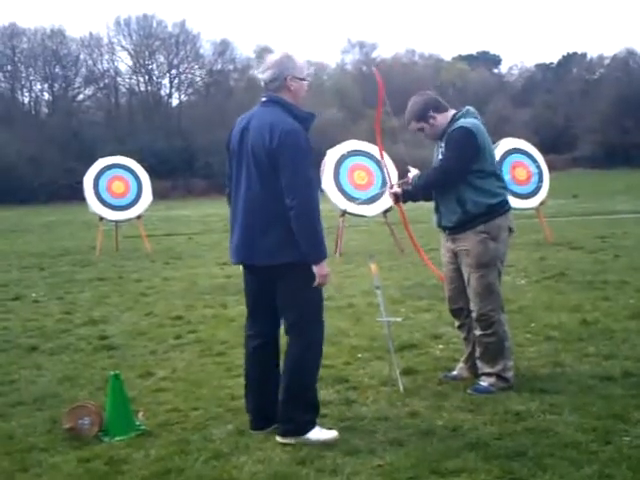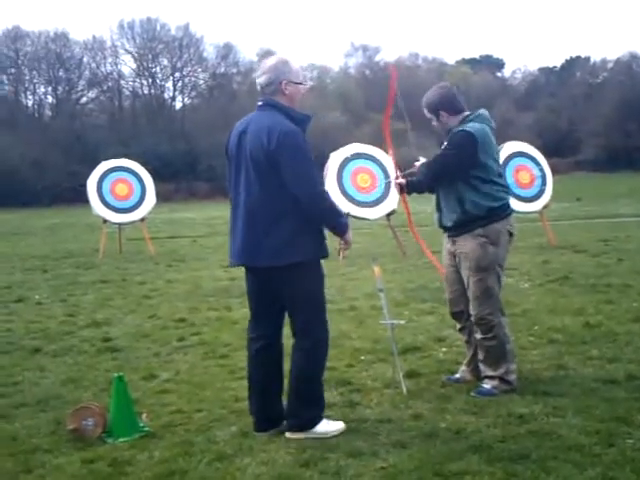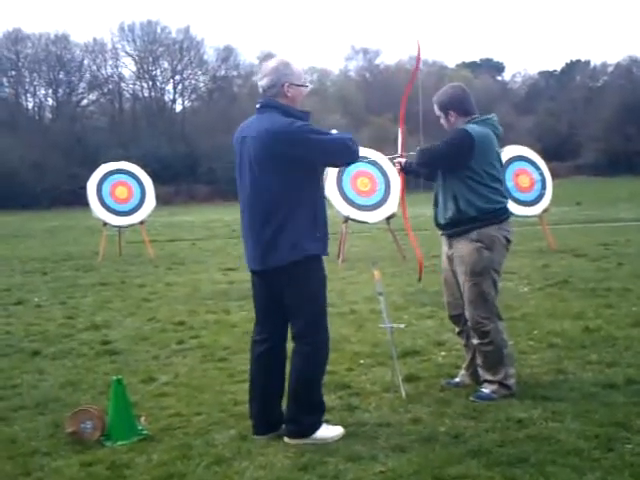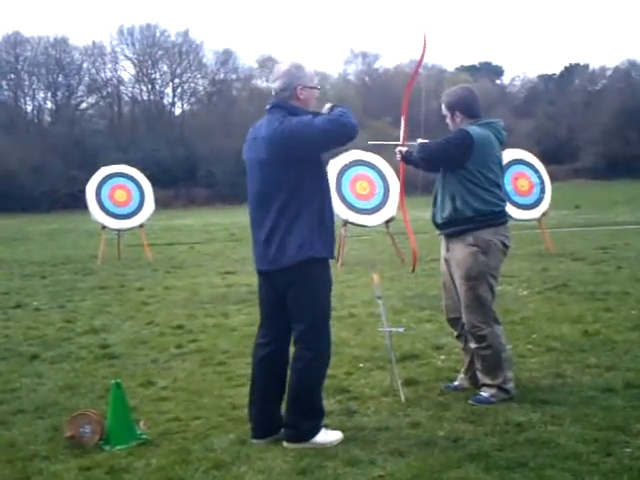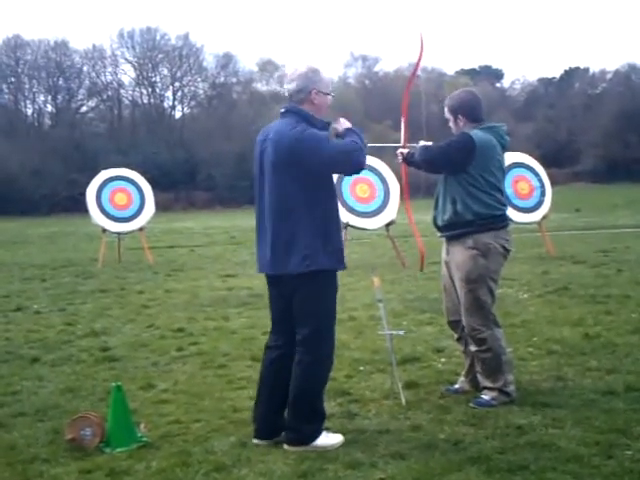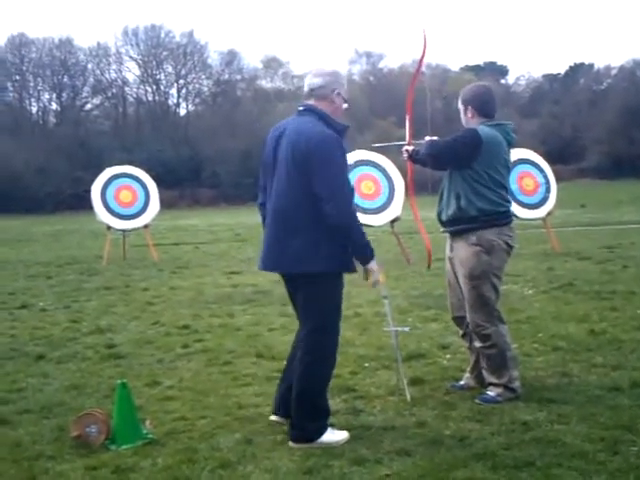
dt=0.3s
person 1, frame 1
left shoulder: (242, 125)
right shoulder: (288, 129)
left elbow: (234, 185)
right elbow: (301, 200)
right wrist: (317, 255)
left hip: (252, 247)
right hip: (287, 250)
left knee: (260, 331)
right knee: (305, 333)
left ankle: (262, 414)
right ankle: (296, 424)
person 1, frame 2
left shoulder: (240, 129)
right shoulder: (285, 132)
right elbow: (310, 193)
right wrist: (341, 226)
left hip: (253, 249)
right hip: (292, 251)
left knee: (263, 333)
right knee: (311, 334)
left ankle: (266, 416)
right ankle: (303, 419)
person 1, frame 3
left shoulder: (246, 131)
right shoulder: (286, 130)
right elbow: (347, 151)
right wrist: (335, 137)
left hip: (262, 251)
right hip: (295, 251)
left knee: (267, 336)
right knee: (310, 338)
left ankle: (265, 419)
right ankle: (302, 425)
person 1, frame 4
left shoulder: (259, 132)
right shoulder: (292, 129)
right elbow: (347, 127)
left wrist: (319, 117)
right wrist: (332, 109)
left hip: (270, 253)
right hip: (302, 254)
left knee: (270, 339)
right knee: (311, 342)
left ankle: (264, 424)
right ankle: (301, 429)
person 1, frame 5
left shoulder: (269, 134)
right shoulder: (303, 136)
right elbow: (349, 160)
left wrist: (331, 136)
right wrist: (348, 131)
left hip: (278, 256)
right hip: (310, 257)
left knee: (281, 342)
right knee: (314, 345)
left ankle: (267, 425)
right ankle: (302, 432)
person 1, frame 6
left shoulder: (280, 131)
right shoulder: (321, 138)
left elbow: (265, 197)
right elbow: (337, 205)
right wrist: (365, 255)
left hip: (285, 251)
right hip: (317, 256)
left knee: (310, 331)
right knee: (319, 341)
left ankle: (285, 406)
right ankle: (307, 428)
person 2, frame 1
left shoulder: (465, 131)
right shoulder: (450, 135)
left elbow: (443, 176)
right elbow: (441, 182)
left wrist: (414, 181)
right wrist: (407, 192)
left hip: (482, 228)
right hip: (457, 229)
left knee: (484, 305)
right knee: (459, 304)
left ankle: (497, 373)
right ankle: (472, 363)
person 2, frame 2
left shoulder: (469, 135)
right shoulder: (463, 134)
left elbow: (436, 172)
right elbow: (445, 176)
left wrist: (414, 175)
right wrist: (412, 182)
left hip: (483, 231)
right hip: (460, 231)
left knee: (484, 309)
right knee: (460, 306)
left ankle: (500, 375)
right ankle: (475, 366)
person 2, frame 3
left shoulder: (469, 136)
right shoulder: (472, 135)
left elbow: (429, 160)
right elbow: (440, 168)
left wrist: (410, 163)
right wrist: (410, 165)
left hip: (480, 234)
right hip: (460, 234)
left knee: (481, 312)
right knee: (459, 311)
left ankle: (500, 380)
right ankle: (475, 370)
person 2, frame 4
left shoulder: (469, 138)
right shoulder: (476, 138)
left elbow: (429, 155)
right elbow: (439, 161)
left wrist: (412, 151)
right wrist: (411, 155)
left hip: (478, 238)
right hip: (460, 236)
left knee: (478, 316)
right knee: (458, 314)
left ankle: (498, 383)
right ankle: (473, 374)
person 2, frame 5
left shoulder: (472, 141)
right shoulder: (479, 142)
left elbow: (432, 158)
right elbow: (440, 160)
left wrist: (416, 152)
right wrist: (411, 156)
left hip: (478, 241)
right hip: (461, 239)
left knee: (478, 318)
right knee: (459, 316)
left ankle: (499, 386)
right ankle: (474, 377)
person 2, frame 6
left shoulder: (478, 137)
right shoulder: (485, 138)
left elbow: (438, 153)
right elbow: (446, 157)
left wrist: (423, 147)
right wrist: (417, 154)
left hip: (482, 237)
right hip: (466, 236)
left knee: (483, 315)
right knee: (464, 313)
left ankle: (504, 383)
right ankle: (479, 373)
